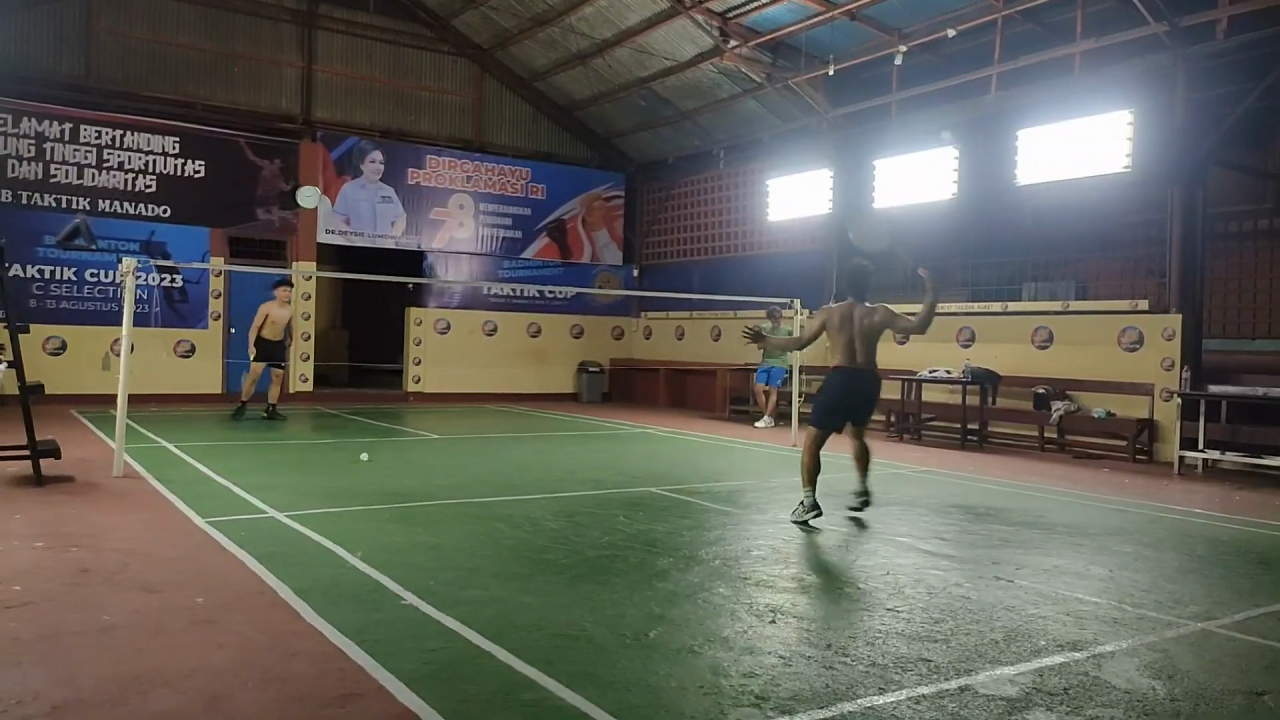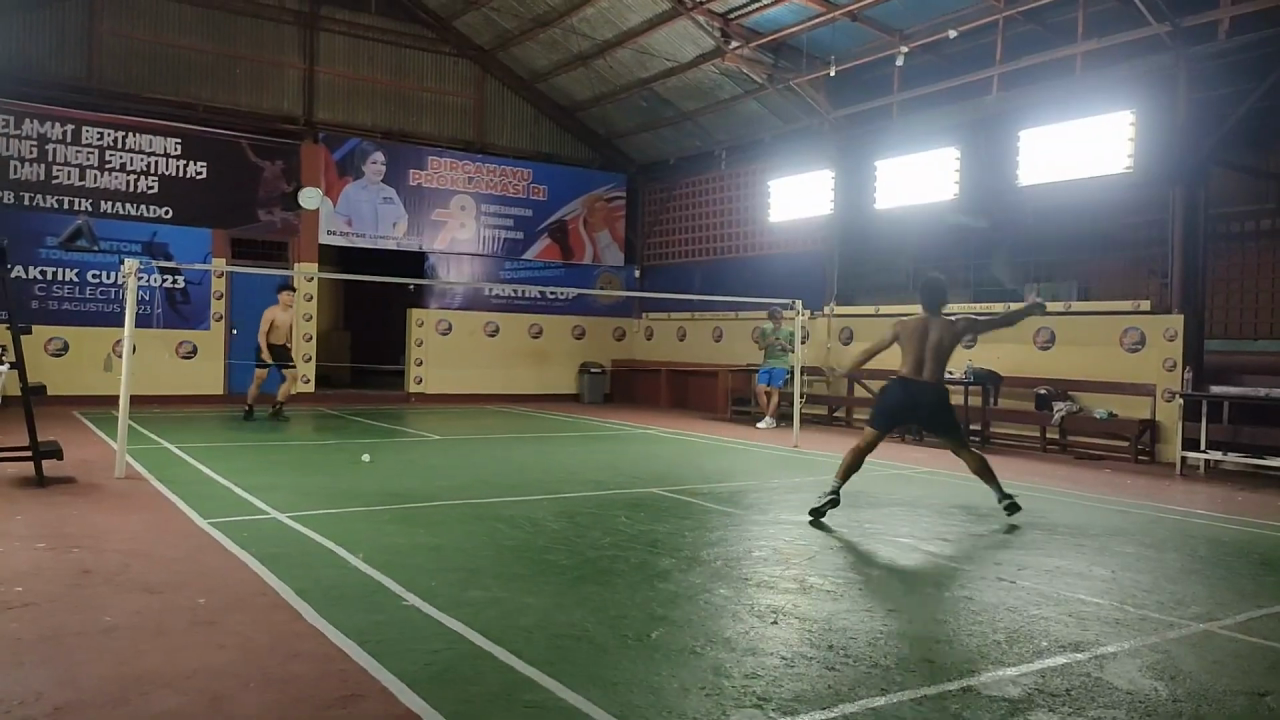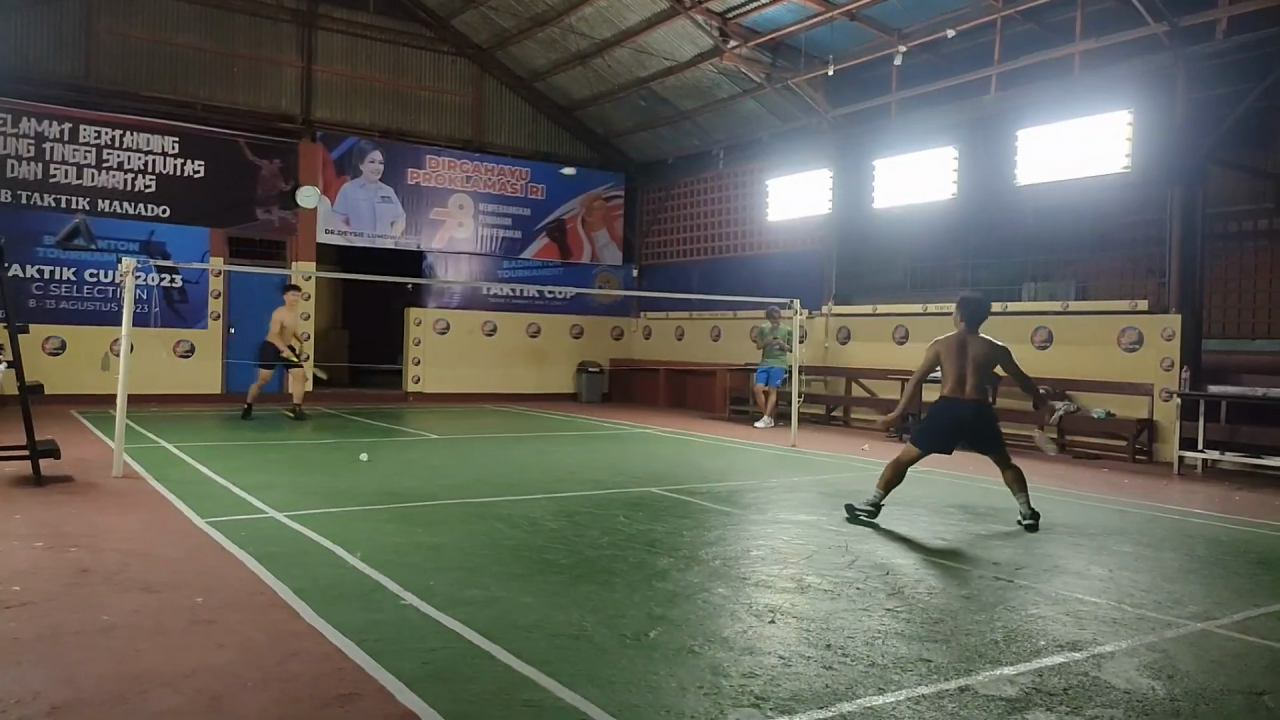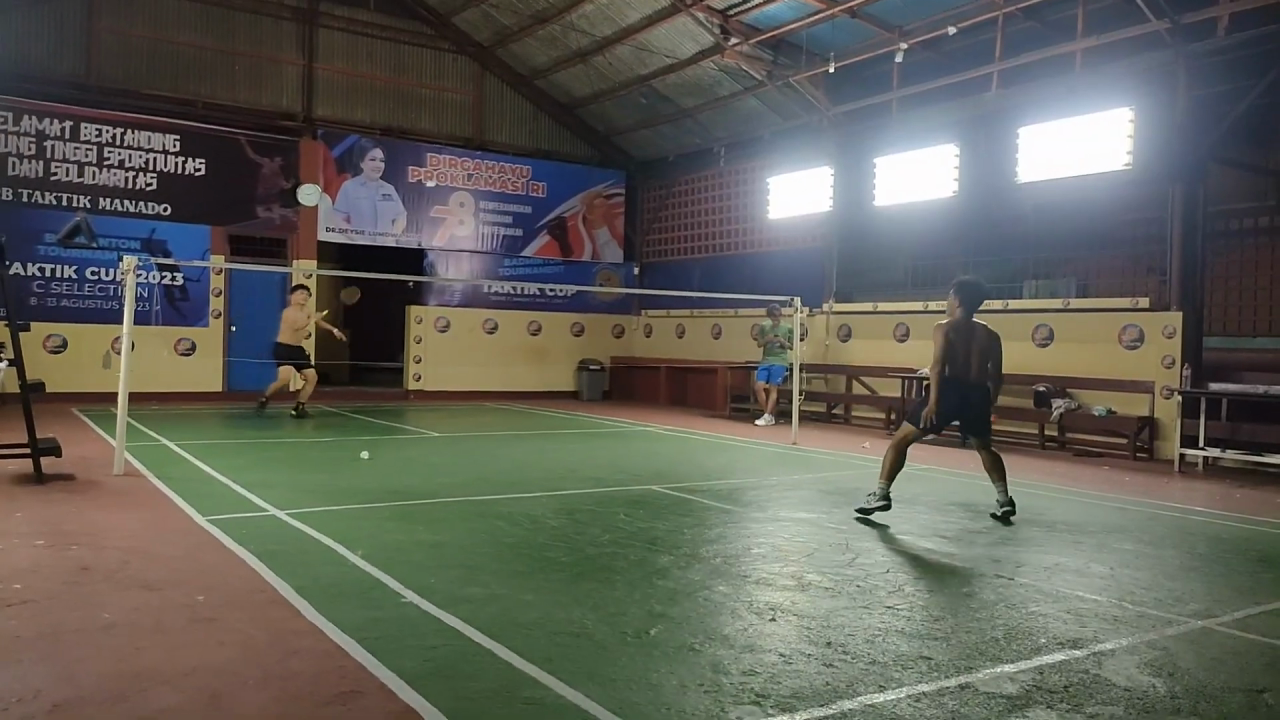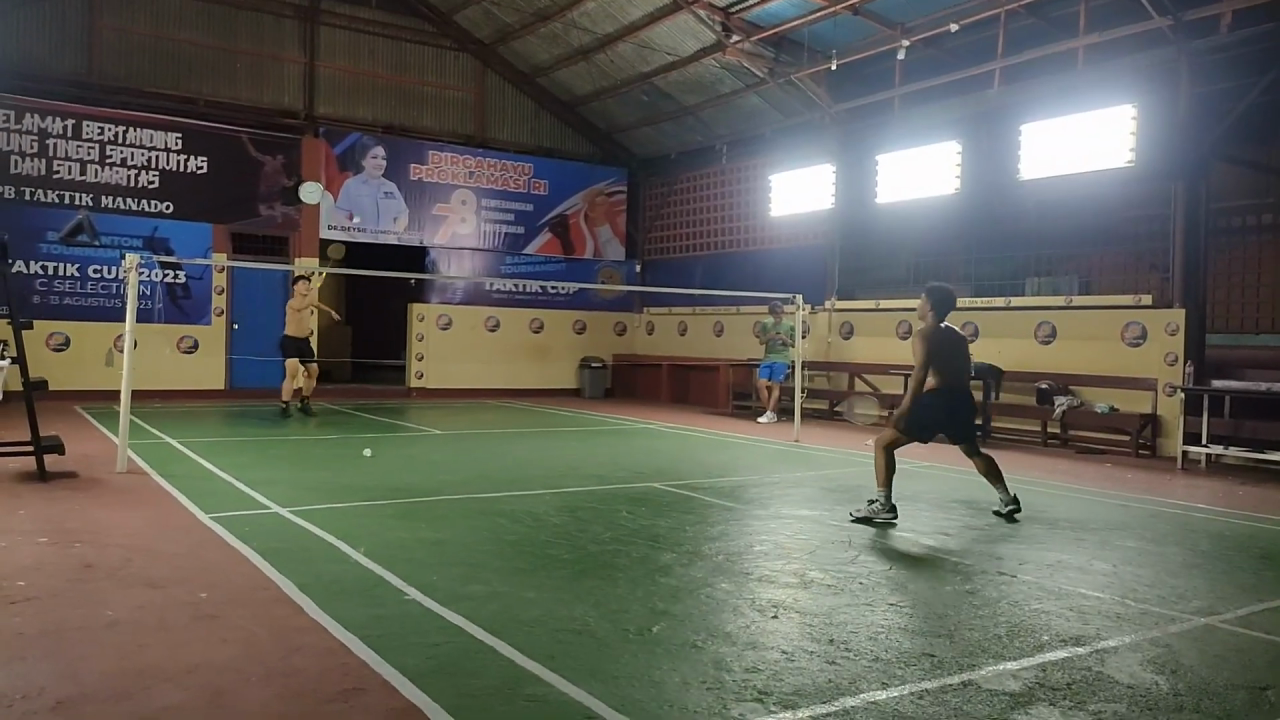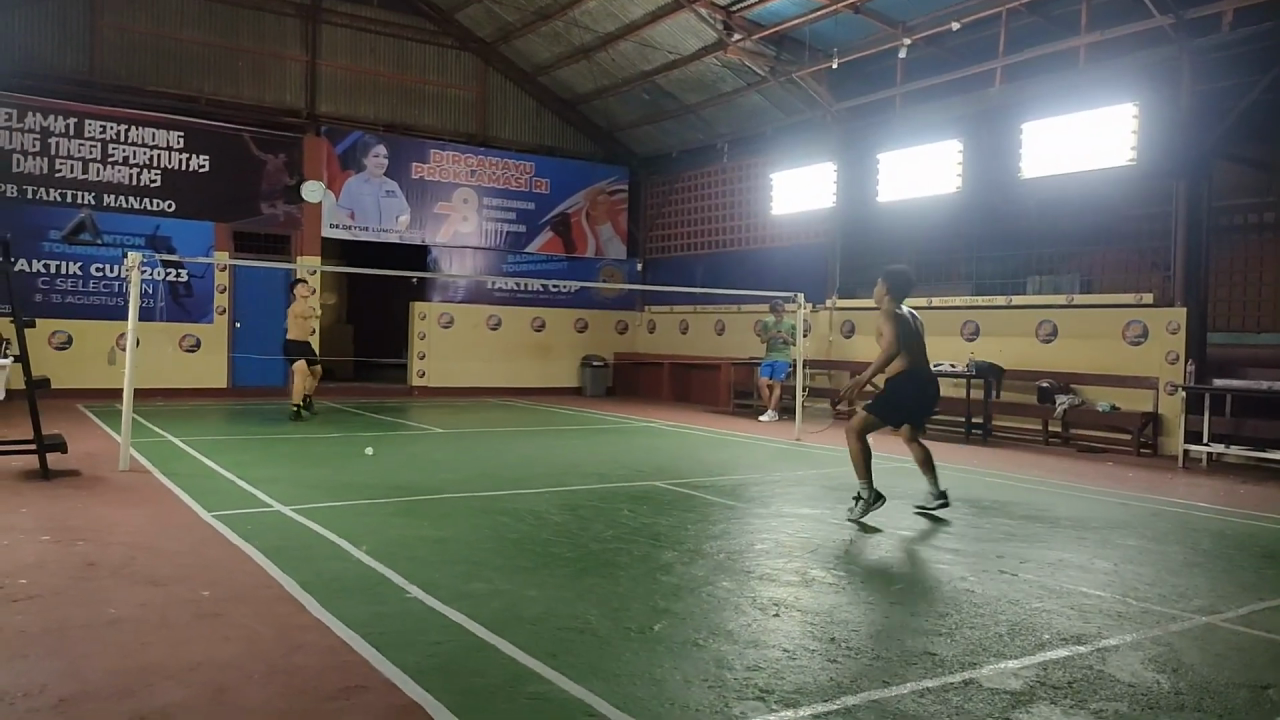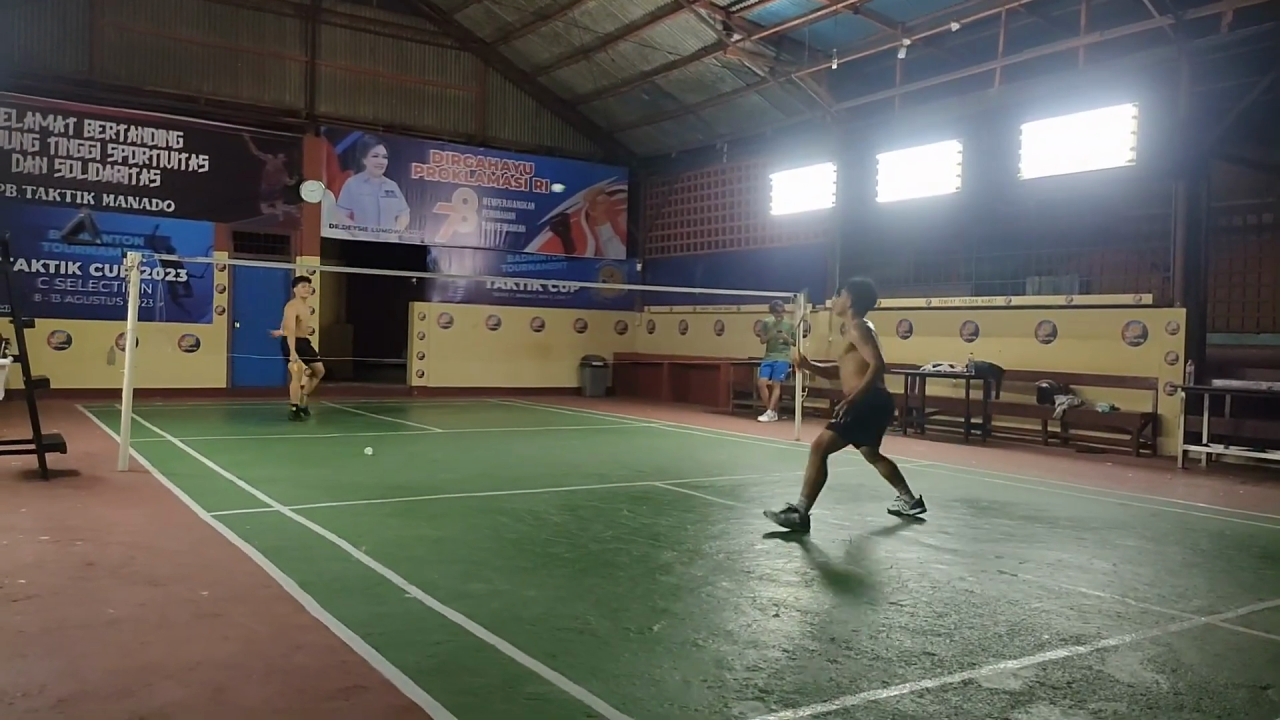
dt=0.2s
person 1, frame 1
left shoulder: (828, 313)
right shoulder: (878, 313)
left elbow: (799, 343)
right elbow: (919, 327)
left wrist: (764, 339)
right wrist: (931, 293)
left hip: (840, 380)
right hip: (868, 382)
left knee: (811, 445)
right knee: (858, 437)
left ankle: (809, 503)
right ankle: (861, 492)
person 1, frame 2
left shoulder: (902, 326)
right shoulder: (957, 327)
left elbow: (871, 351)
right elbow: (1002, 321)
left wrist: (841, 371)
right wrist: (1031, 308)
left hip: (901, 390)
right hip: (933, 396)
left knee: (864, 445)
right knee: (964, 451)
left ankle: (832, 493)
right ankle: (1003, 498)
person 1, frame 3
left shoulder: (941, 344)
right shoulder: (994, 349)
left elbow: (918, 379)
right elbow: (1021, 379)
left wrist: (898, 412)
right wrist: (1039, 401)
left hip: (946, 409)
right hip: (979, 413)
left knee: (904, 459)
right knee: (1005, 463)
left ankle: (872, 503)
right ankle: (1027, 512)
person 1, frame 4
left shoulder: (944, 328)
right shoulder: (989, 335)
left elbow: (938, 365)
right elbow: (996, 374)
left wrist: (933, 402)
right wrist: (990, 402)
left hip: (950, 392)
right hip: (977, 394)
left knee: (900, 441)
right knee: (985, 448)
left ankle: (881, 495)
right ankle: (1004, 500)
person 1, frame 5
left shoulder: (924, 334)
right shoulder: (958, 336)
left elbow: (920, 370)
left wrist: (905, 406)
left hip: (936, 399)
right hip: (962, 399)
left knee: (884, 443)
right knee: (973, 452)
left ankle: (883, 503)
right ankle: (1007, 500)
person 1, frame 6
left shoulder: (888, 315)
right shoulder: (911, 316)
left elbow: (893, 347)
left wrist: (864, 378)
left hip: (906, 384)
right hip: (925, 384)
left knee: (854, 430)
right knee: (910, 438)
left ankle: (868, 495)
right ankle: (936, 493)
person 1, frame 7
left shoulder: (858, 329)
right shoulder: (856, 330)
left elbow: (877, 365)
right elbow: (840, 371)
left wrist: (854, 398)
right wrist: (810, 366)
left hip: (868, 403)
right hip: (875, 402)
left knee: (819, 449)
right knee: (872, 454)
left ankle: (800, 513)
right ankle: (909, 501)
